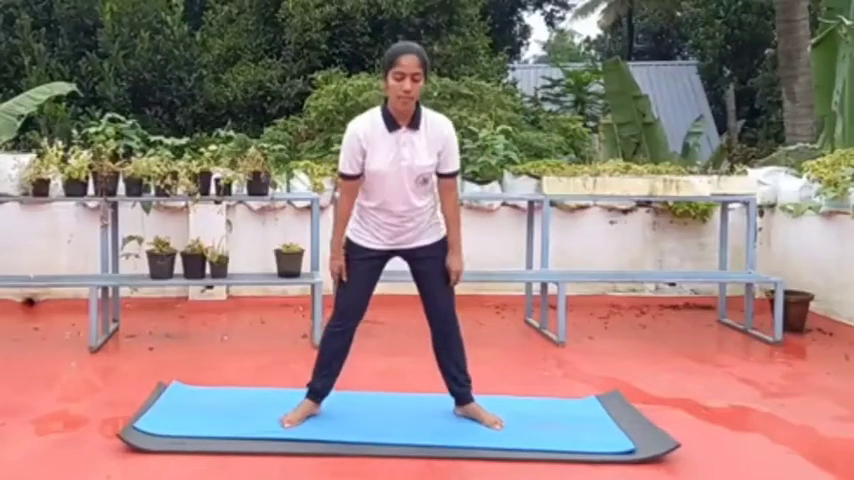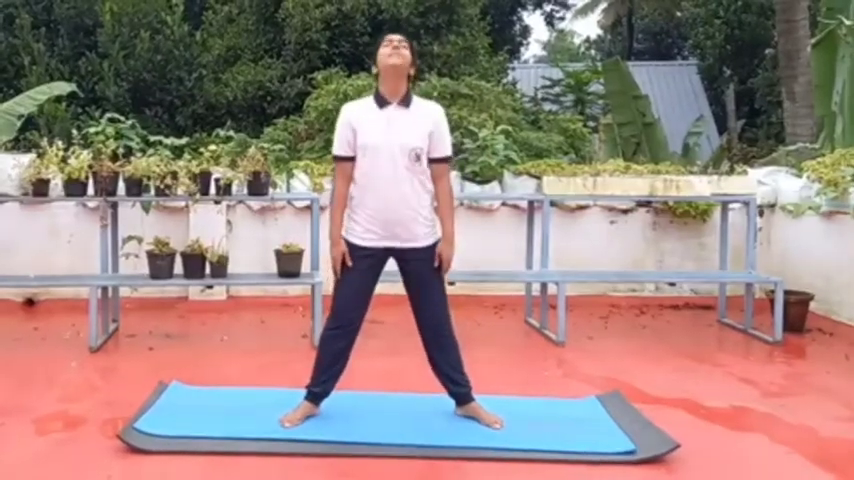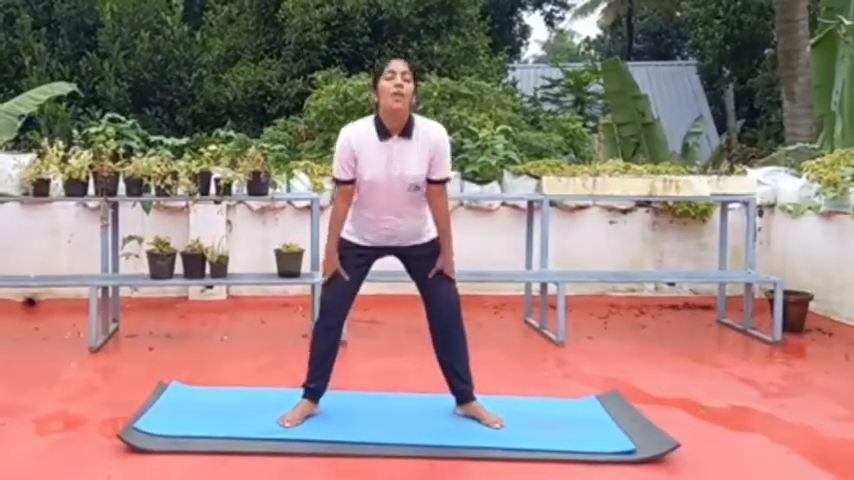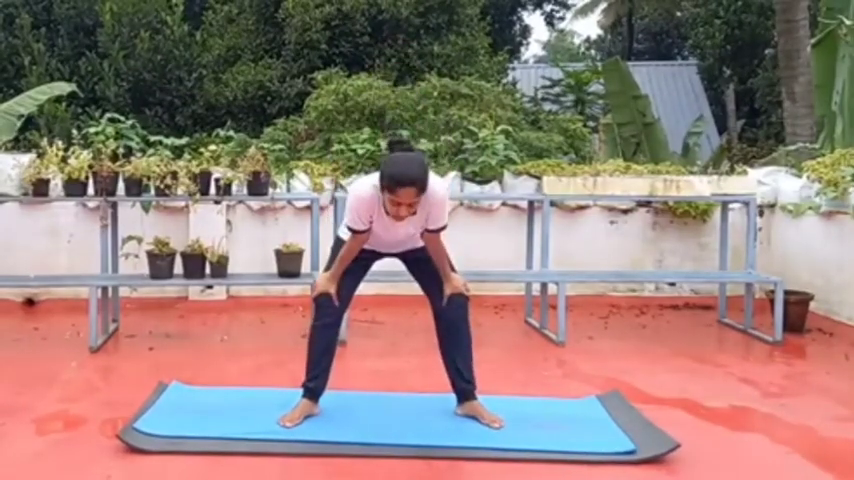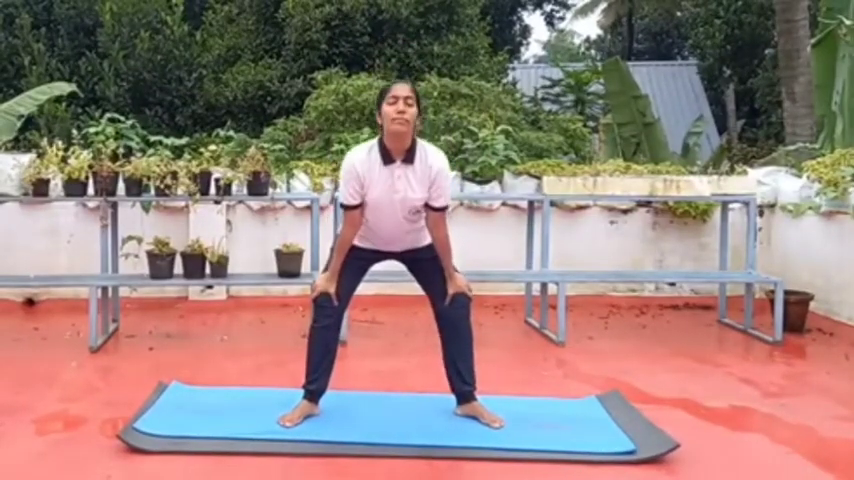
dt=1s
person 1, frame 1
left shoulder: (441, 128)
right shoulder: (361, 129)
left elbow: (448, 192)
right elbow: (348, 193)
left wrist: (455, 250)
right wrist: (336, 249)
left hip: (426, 239)
right hip: (368, 238)
left knee: (444, 318)
right knee: (345, 317)
left ankle: (465, 400)
right ankle: (314, 398)
person 1, frame 2
left shoulder: (431, 114)
right shoulder: (353, 113)
left elbow: (441, 179)
right elbow: (342, 179)
left wrist: (448, 237)
right wrist: (336, 237)
left hip: (419, 239)
right hip: (363, 238)
left knee: (435, 321)
right knee: (343, 320)
left ankle: (465, 400)
right ankle: (312, 399)
person 1, frame 3
left shoulder: (434, 135)
right shoulder: (352, 136)
left elbow: (437, 198)
right elbow: (343, 198)
left wrist: (447, 250)
right wrist: (331, 251)
left hip: (418, 239)
right hip: (360, 239)
left knee: (447, 312)
right knee: (330, 313)
left ankle: (466, 400)
right ankle: (310, 399)
person 1, frame 4
left shoulder: (437, 192)
right shoulder: (362, 192)
left elbow: (432, 240)
right elbow: (356, 241)
left wrist: (449, 279)
right wrist: (331, 277)
left hip: (415, 244)
right hip: (363, 243)
left knee: (453, 303)
right knee: (328, 305)
left ankle: (468, 399)
right ankle: (309, 399)
person 1, frame 5
left shoulder: (434, 160)
right shoulder: (357, 160)
left elbow: (436, 225)
right elbow: (351, 225)
left wrist: (451, 276)
right wrist: (331, 275)
left hip: (417, 245)
right hip: (363, 244)
left knee: (455, 307)
right knee: (327, 307)
left ankle: (467, 400)
right ankle: (310, 400)
